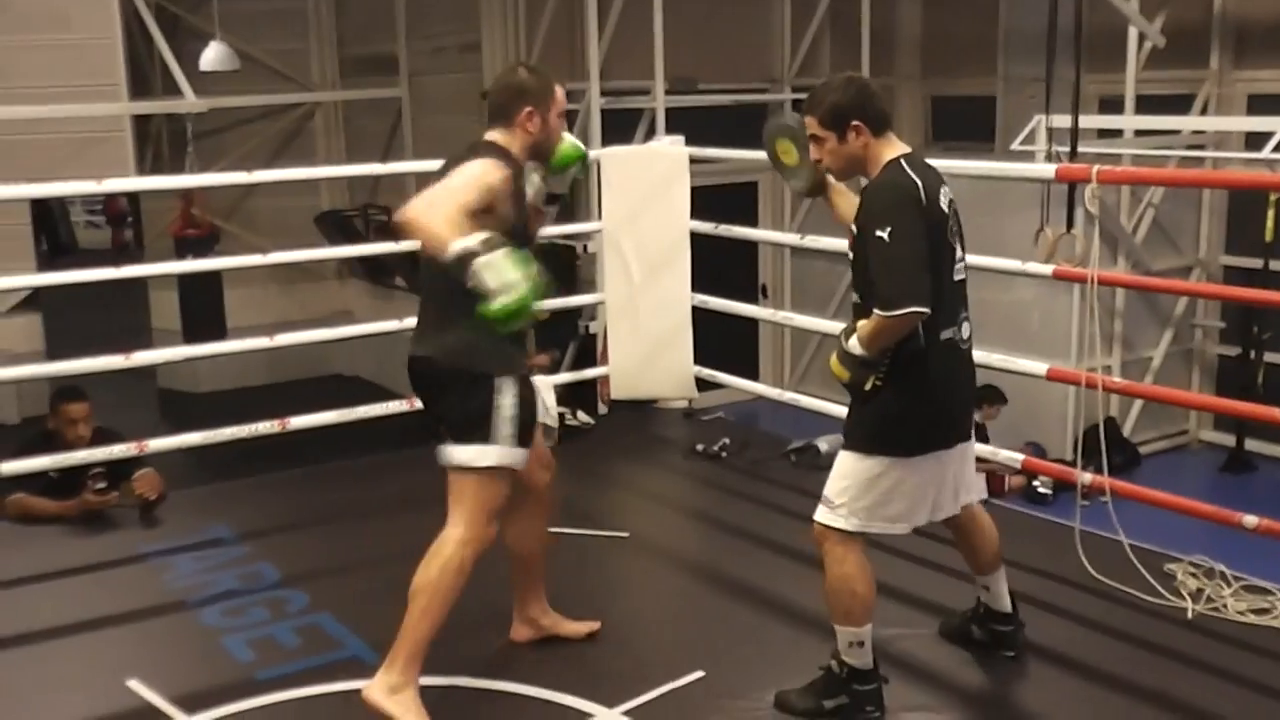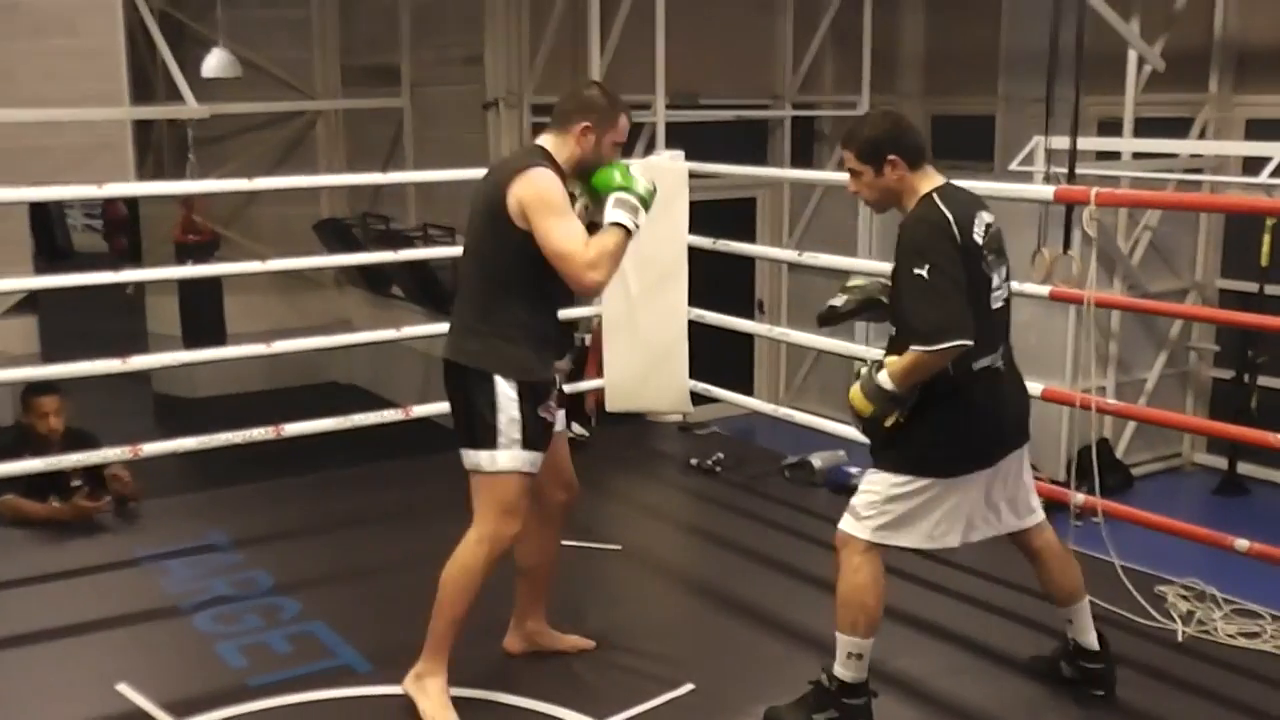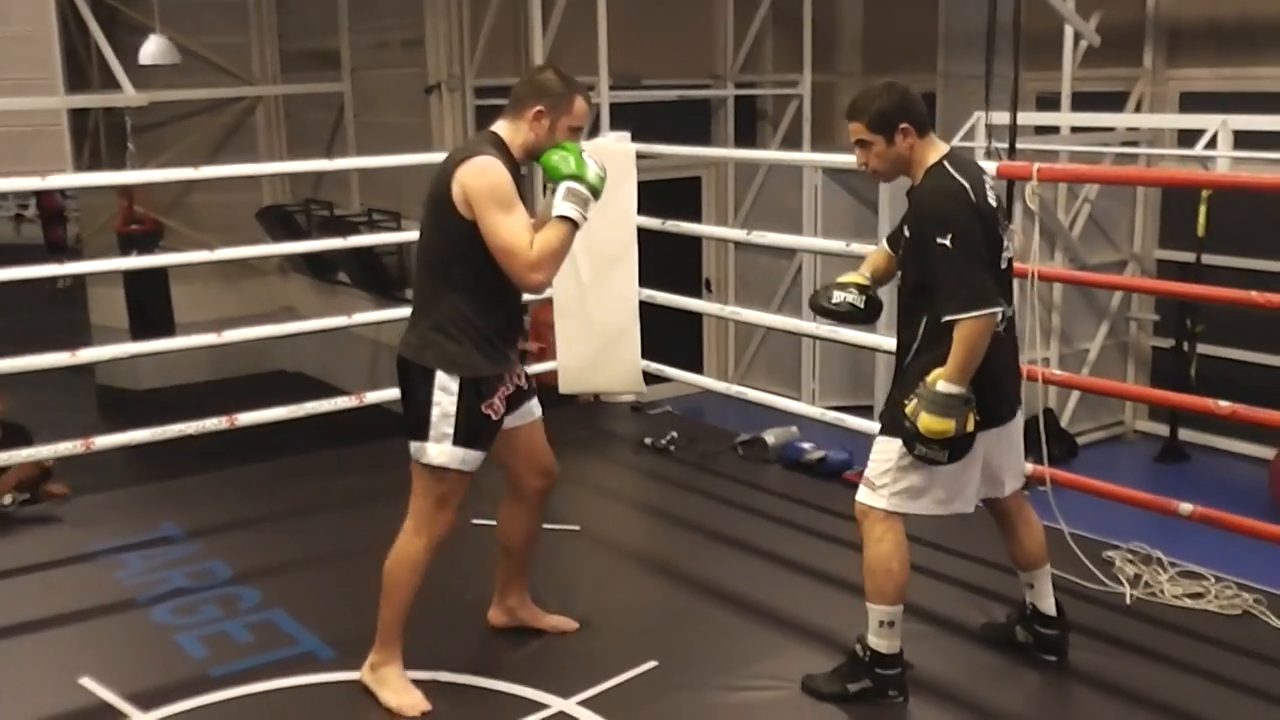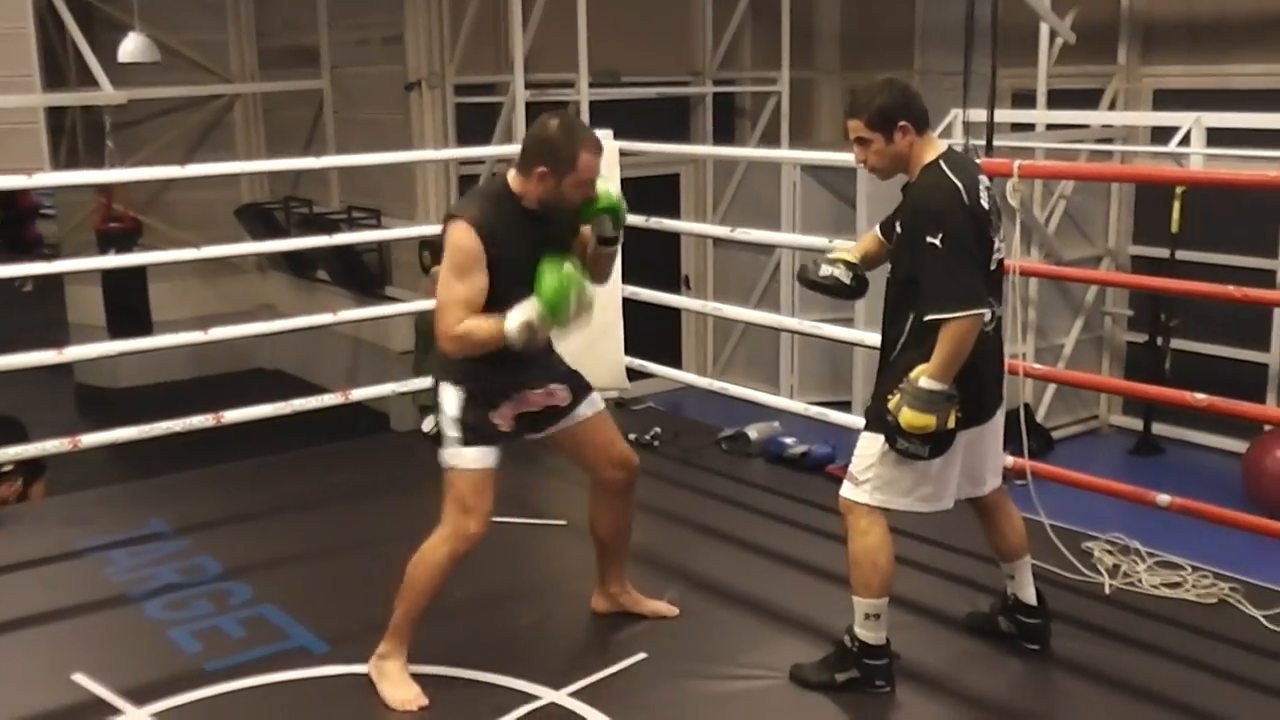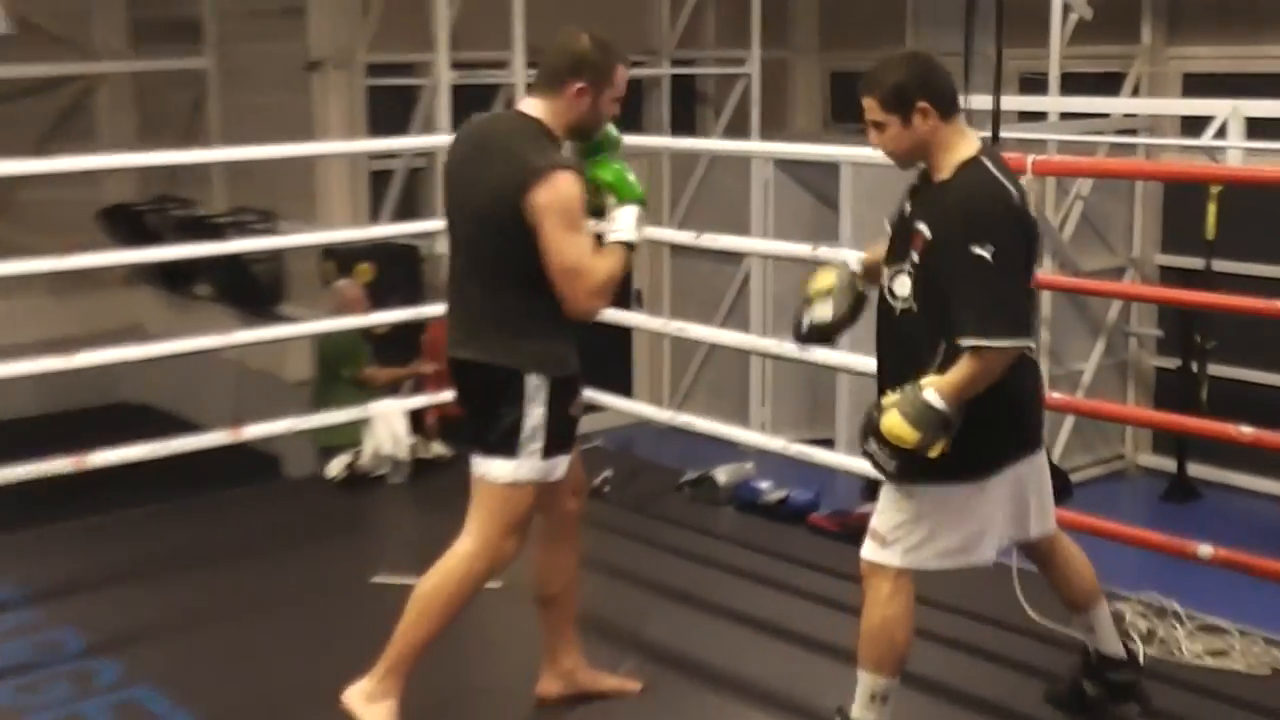
dt=0.4s
person 1, frame 1
left shoulder: (497, 171)
right shoulder: (486, 170)
left elbow: (518, 242)
right elbow: (418, 215)
left wrist: (536, 191)
right wrist: (480, 258)
left hip: (468, 362)
right hip: (476, 366)
left knee: (536, 482)
right knee: (473, 524)
left ankle: (532, 613)
person 1, frame 2
left shoulder: (536, 174)
right shoulder: (537, 181)
left elbow: (565, 269)
right elbow: (588, 275)
left wrist: (606, 203)
right wrist: (625, 209)
left hip: (522, 365)
right hip: (496, 370)
left knee: (557, 492)
right knee: (498, 524)
left ankle: (528, 626)
person 1, frame 3
left shoulder: (508, 168)
right shoulder: (482, 170)
left elbow: (534, 263)
right elbow: (533, 272)
left wrist: (571, 198)
right wrist: (572, 198)
left hip: (494, 357)
right hip: (448, 365)
left knee: (536, 478)
right knee: (433, 518)
left ankle: (512, 602)
right ankle: (384, 661)
person 1, frame 4
left shoulder: (561, 202)
right shoulder: (474, 224)
left elbow: (598, 273)
right elbow: (452, 335)
left wrist: (608, 231)
right wrist: (526, 318)
left hip: (537, 367)
right hip: (477, 381)
left knee: (617, 469)
right knee: (466, 525)
left ankle: (614, 591)
person 1, frame 5
left shoulder: (480, 134)
right shoulder: (553, 174)
right elbow: (586, 297)
right wrist: (625, 217)
left hip: (484, 351)
right hip: (520, 366)
left knee: (566, 496)
right knee: (493, 535)
person 2, frame 1
left shoulder: (894, 195)
right shoulder: (910, 179)
left elbow: (903, 310)
right elbow: (857, 218)
left wrist: (857, 346)
right wrist: (829, 182)
left hip: (907, 398)
right hip: (945, 385)
left knee: (837, 532)
right knee: (960, 506)
right ankle: (997, 616)
person 2, frame 2
left shoulder: (927, 229)
right shoulder: (967, 206)
left elbow: (944, 343)
left wrist: (884, 382)
right wrist: (887, 298)
left hip: (948, 424)
right hip: (999, 412)
left knee: (859, 542)
right knee: (1032, 531)
right ankle: (1090, 656)
person 2, frame 3
left shoulder: (942, 197)
right shoulder: (958, 177)
left elbow: (978, 310)
right elbow: (902, 245)
left wrist: (947, 391)
right wrist: (862, 278)
left hip: (953, 383)
right hip: (994, 383)
left knee: (876, 510)
right knee: (1007, 497)
left ankle: (881, 664)
right ankle: (1044, 623)
person 2, frame 4
left shoulder: (937, 198)
right shoulder: (958, 174)
left elbow: (965, 311)
right elbow: (895, 234)
left wrist: (930, 387)
right wrist: (852, 257)
left hip: (936, 380)
right hip: (977, 380)
left knee: (861, 503)
right knee: (987, 492)
left ankle: (868, 654)
right ankle: (1025, 611)
person 2, frame 5
left shoulder: (984, 202)
right shoulder: (938, 182)
left elbow: (1004, 338)
right elbow: (903, 246)
left wrist: (933, 404)
right wrist: (853, 277)
left hip: (969, 427)
right hip: (1007, 418)
left knee: (883, 571)
right knee: (1042, 539)
right ankle: (1113, 661)
